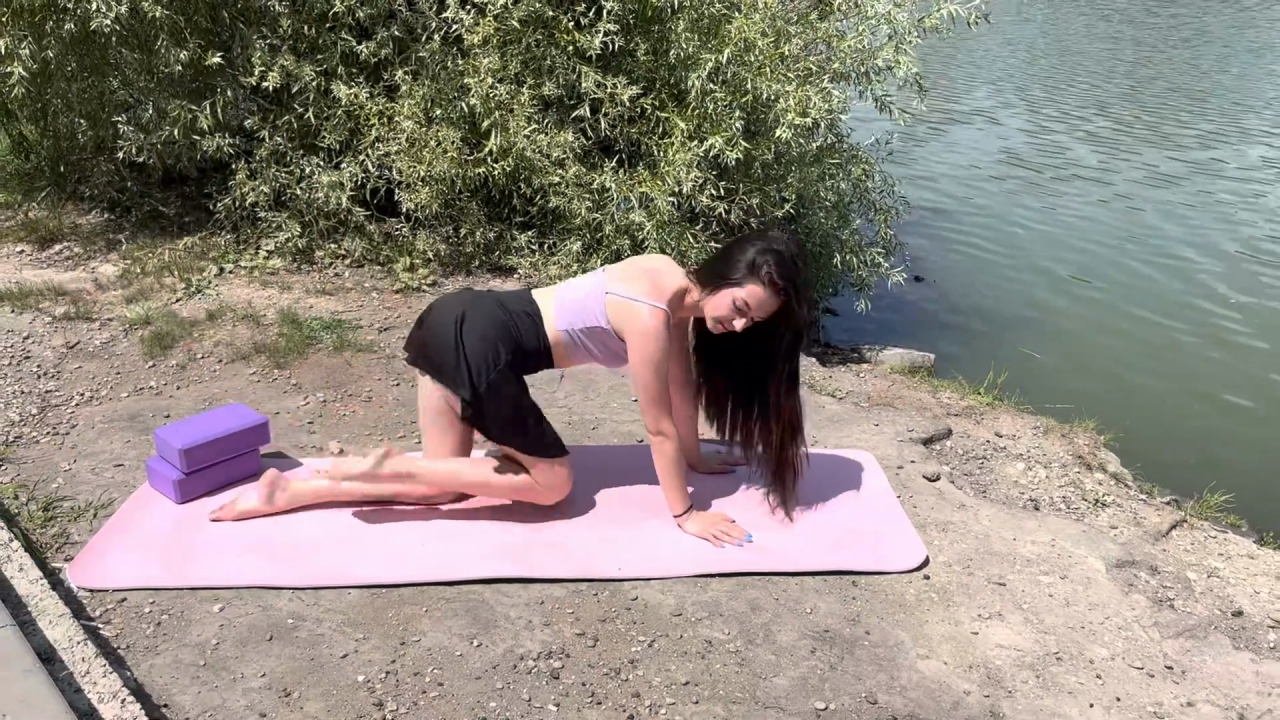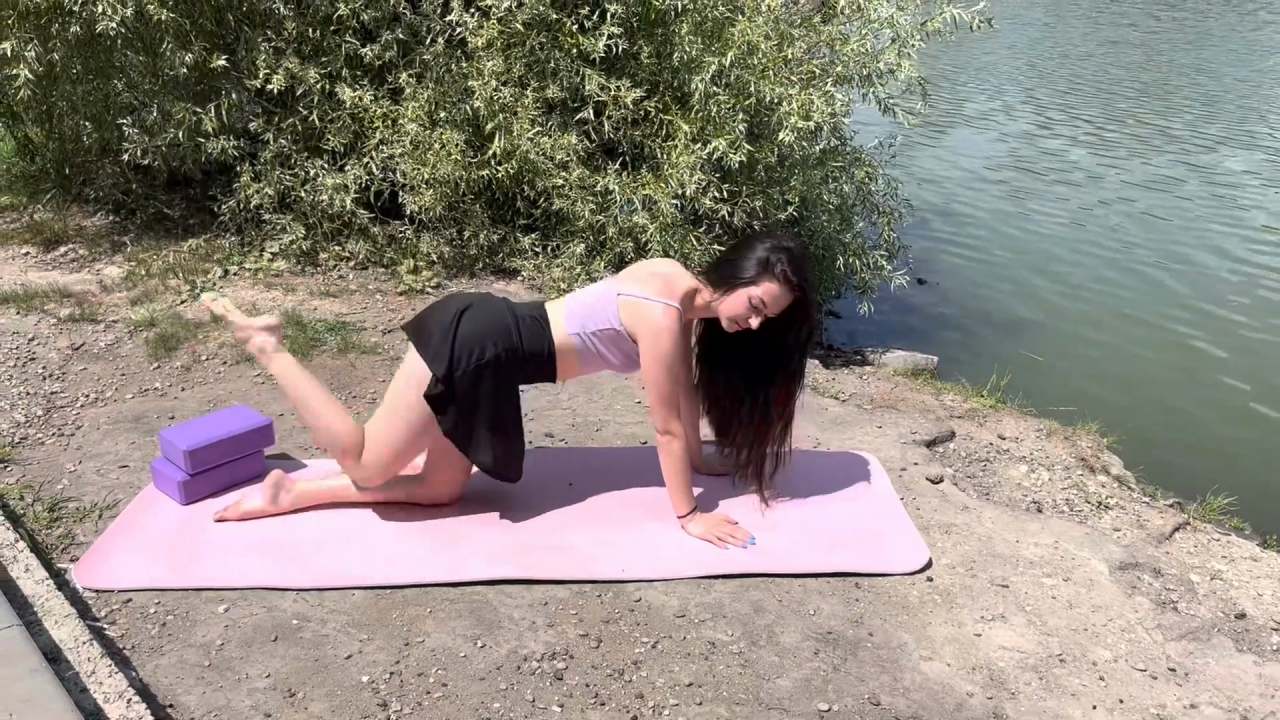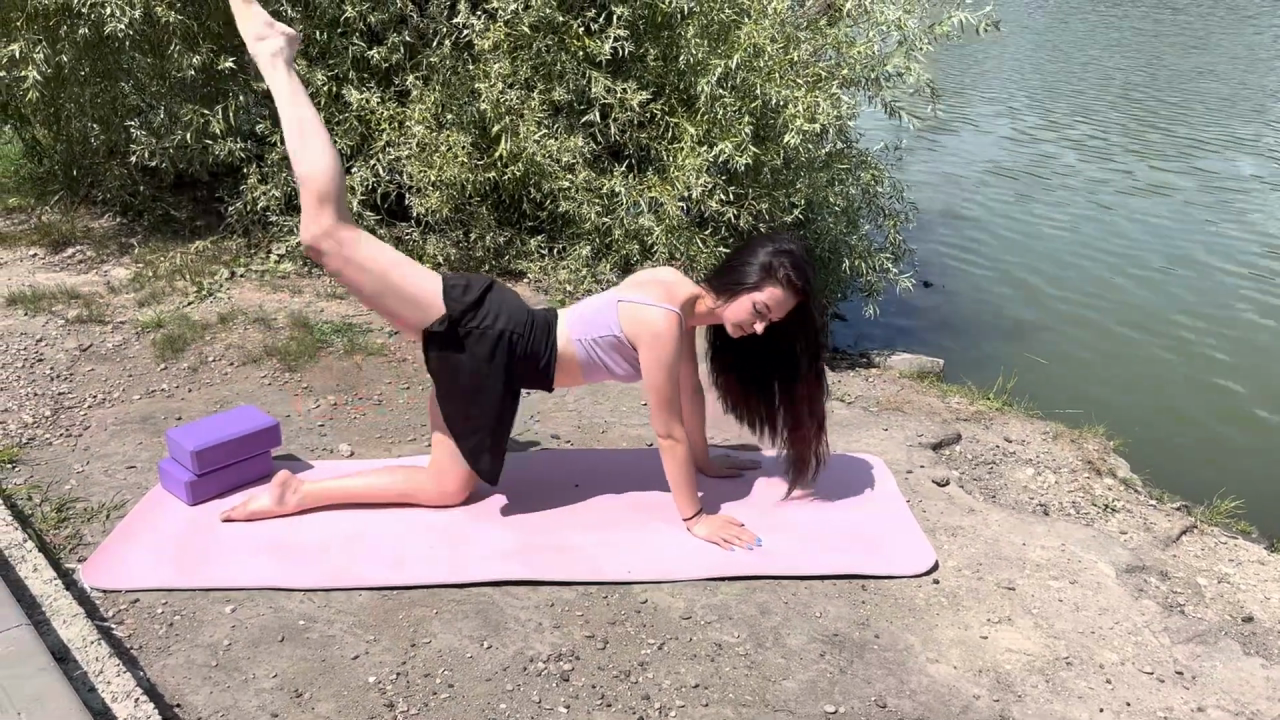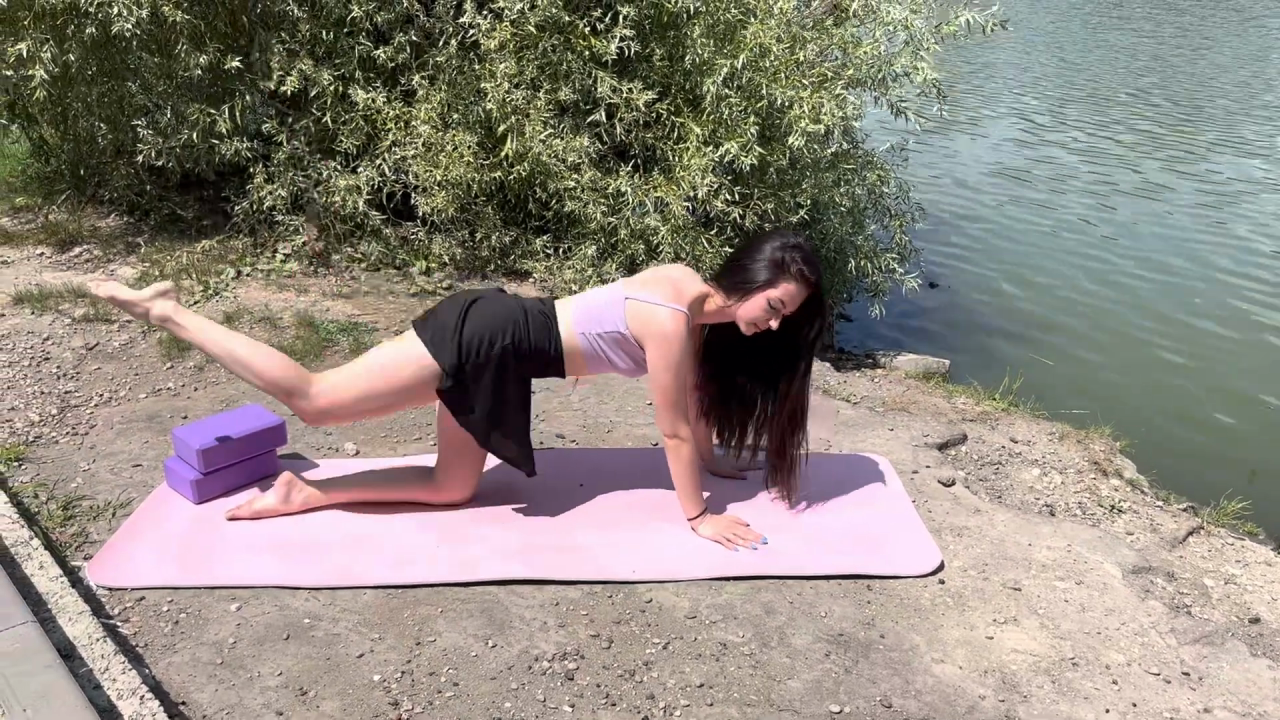
dt=0.4s
person 1, frame 1
left shoulder: (673, 277)
right shoulder: (650, 315)
left elbow: (681, 382)
right elbow: (658, 423)
left wrist: (693, 455)
right wrist: (684, 512)
left hip: (465, 322)
right hip: (479, 345)
left knee: (444, 474)
right knee: (550, 484)
left ankle: (286, 490)
right ankle: (385, 465)
person 1, frame 2
left shoulder: (681, 284)
right shoulder: (665, 315)
left elbow: (685, 388)
right elbow: (667, 425)
left wrist: (699, 458)
right wrist: (688, 513)
left hip: (484, 329)
right hip: (477, 345)
left knee: (441, 485)
right knee: (369, 465)
left ankle: (290, 491)
right ankle: (265, 344)
person 1, frame 3
left shoulder: (687, 293)
right shoulder: (663, 321)
left elbow: (687, 395)
right elbow: (669, 433)
left wrist: (709, 462)
right wrist: (693, 516)
left hip: (491, 354)
right hip: (481, 331)
left knee: (449, 488)
right knee: (325, 231)
left ankle: (298, 495)
right ankle: (275, 61)
person 1, frame 4
left shoulder: (688, 284)
right shoulder: (674, 319)
left elbow: (689, 401)
right elbow: (675, 430)
left wrist: (707, 455)
right wrist: (699, 513)
left hip: (505, 328)
right hip: (486, 339)
left knee: (455, 485)
right knee: (309, 397)
left ankle: (300, 491)
right ankle: (165, 309)
